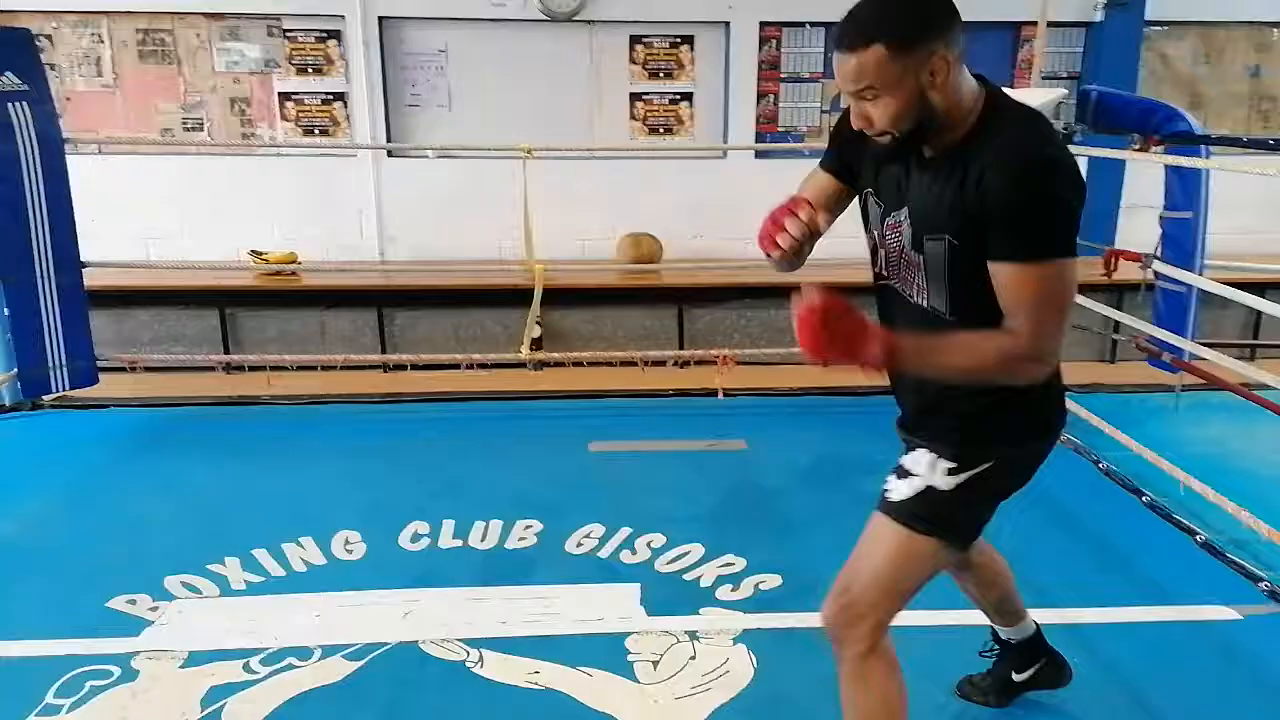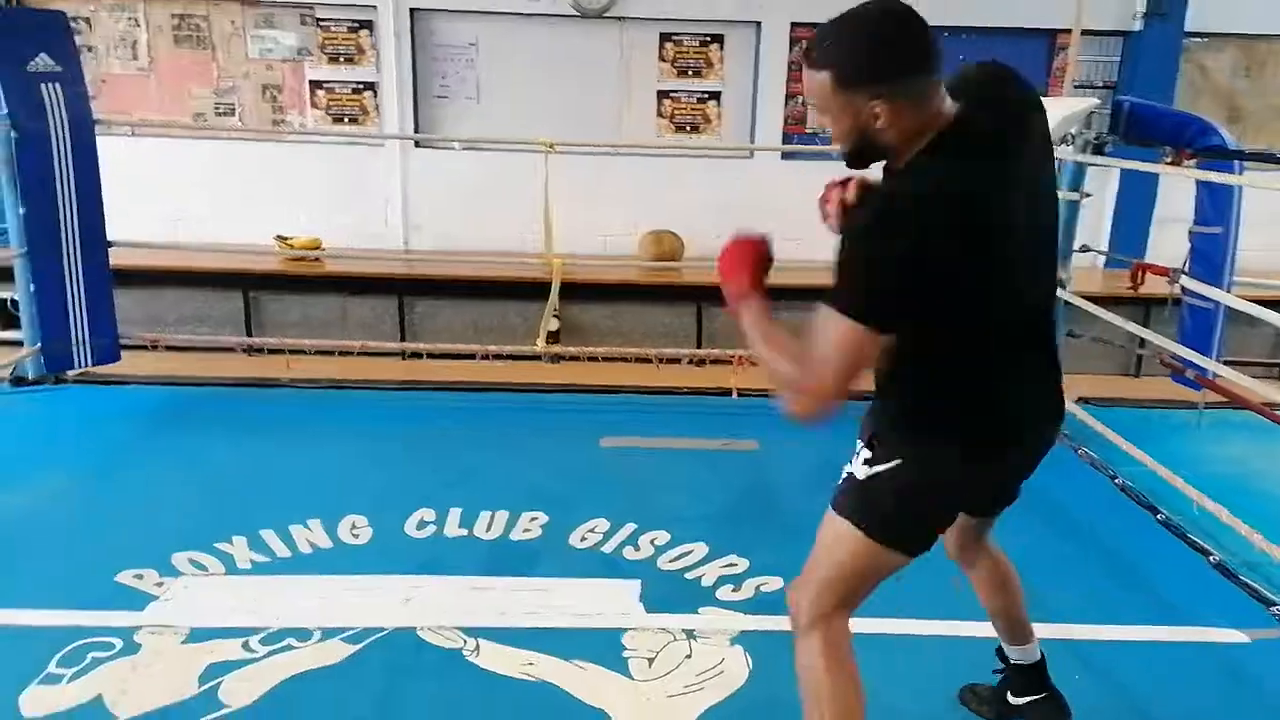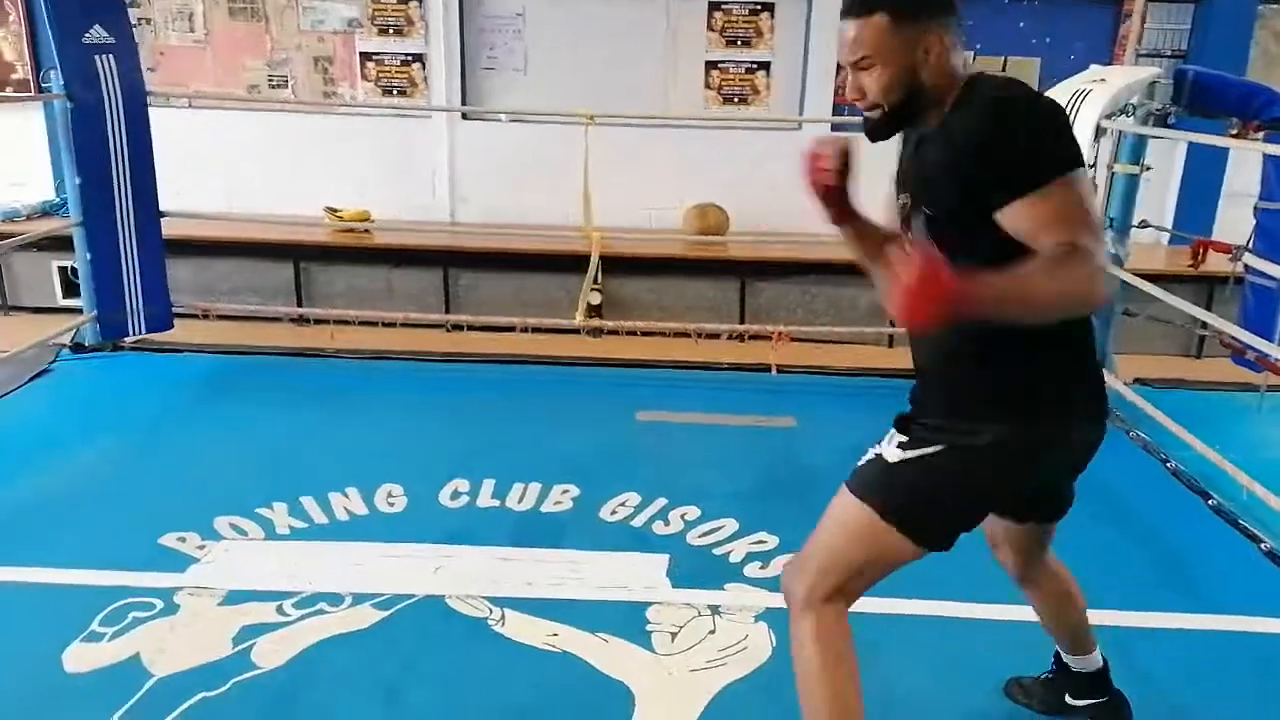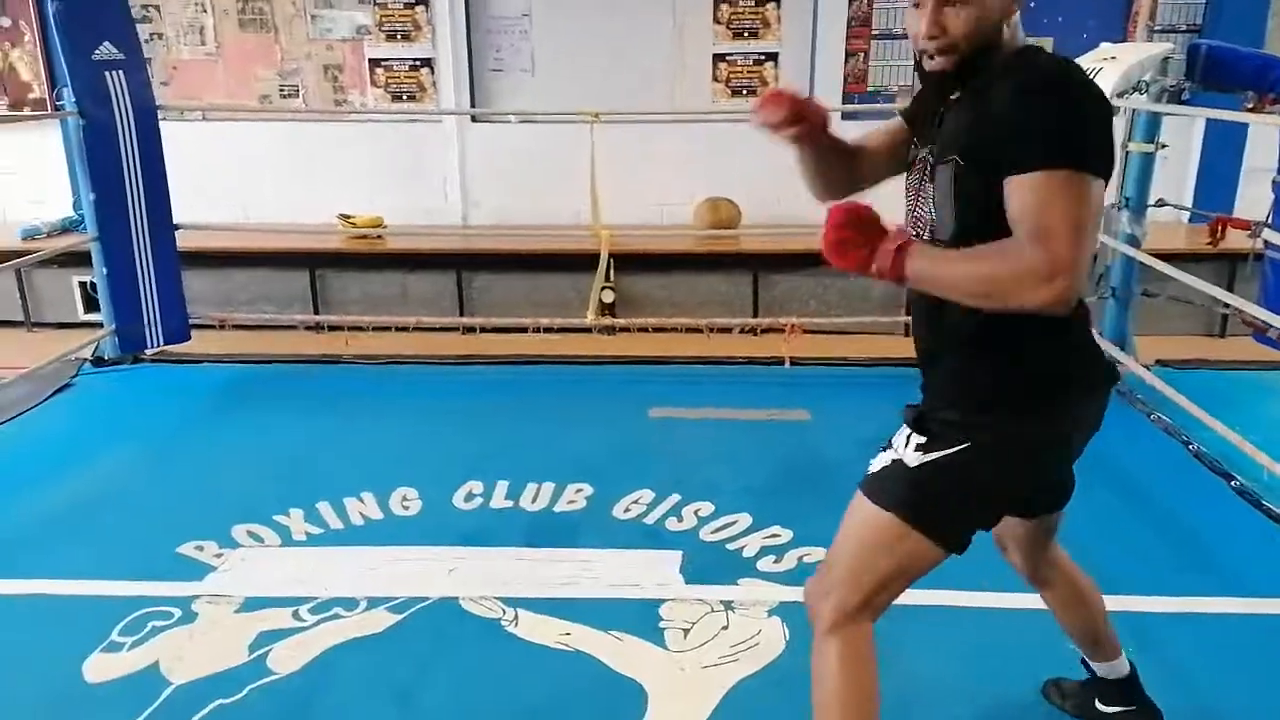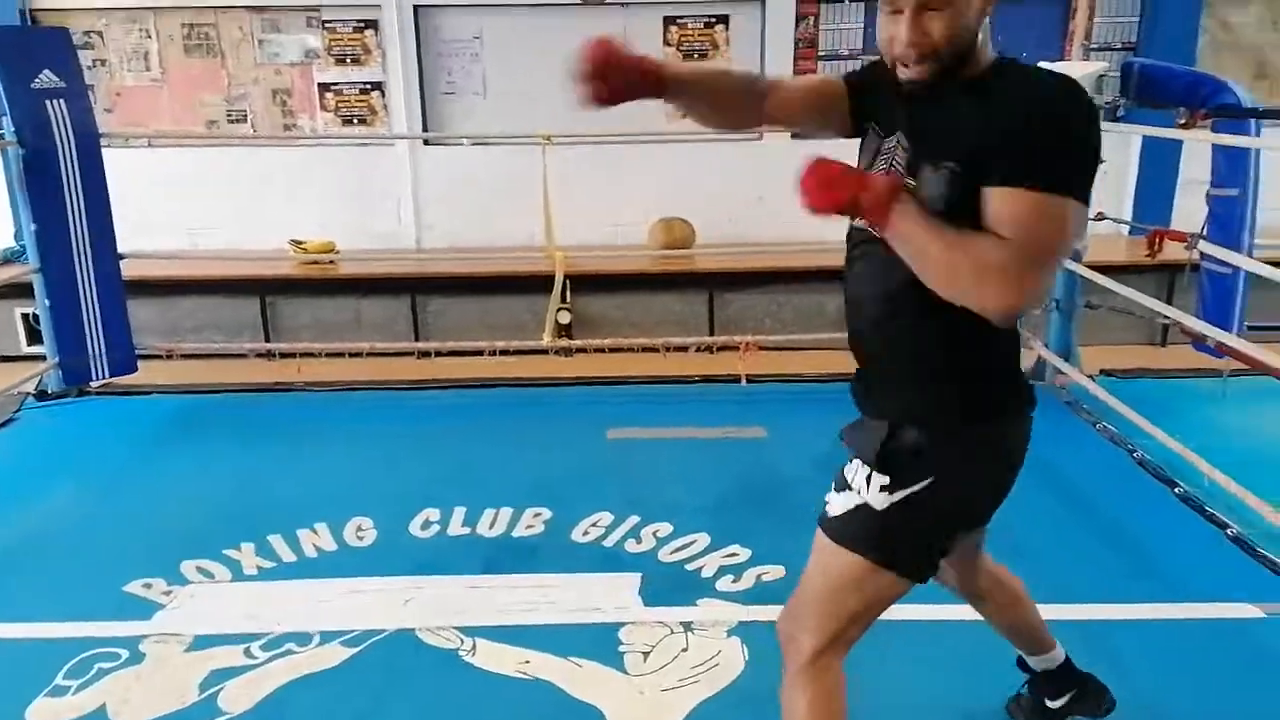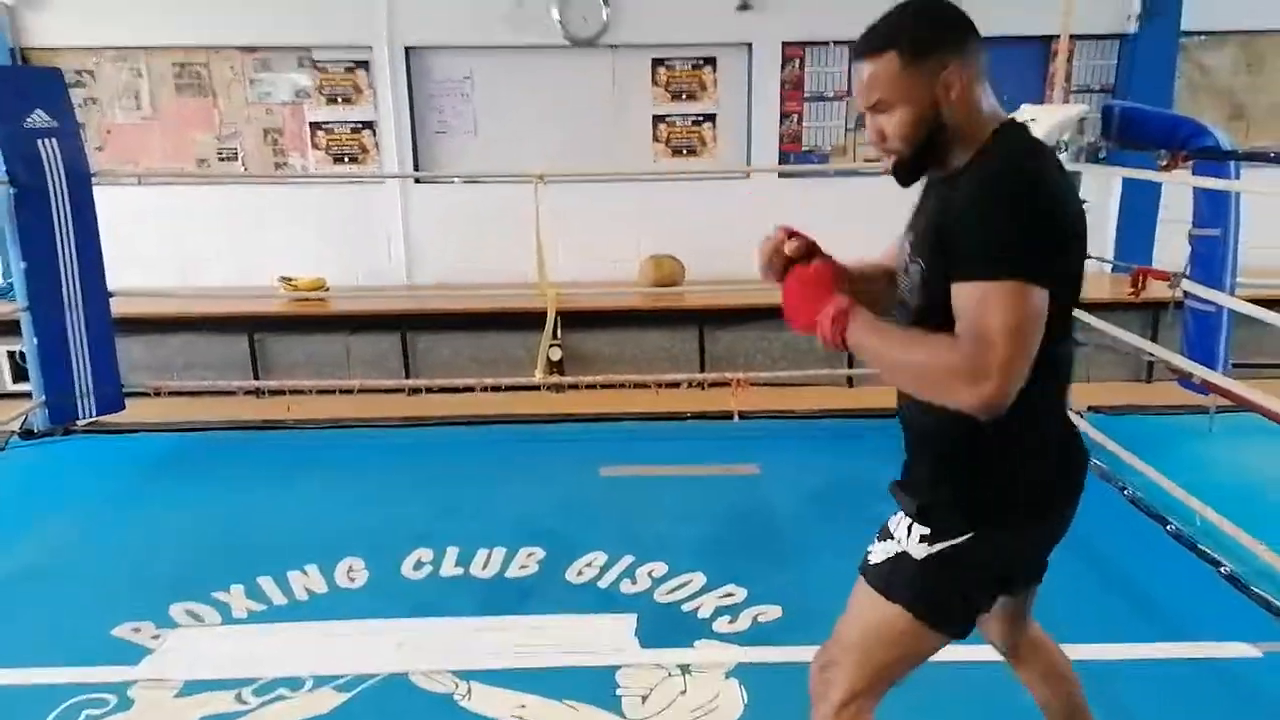
dt=0.3s
person 1, frame 1
left shoulder: (1026, 166)
right shoulder: (872, 131)
left elbow: (1030, 351)
right elbow: (789, 244)
left wrist: (875, 343)
right wrist: (786, 231)
left hip: (987, 424)
right hip: (937, 408)
left knee: (852, 618)
right knee: (950, 542)
right ankle: (1029, 655)
person 1, frame 2
left shoulder: (897, 226)
right shoulder: (996, 94)
left elbow: (809, 394)
left wrist: (743, 291)
left hip: (951, 433)
right hip: (1030, 415)
left knee: (814, 614)
right knee: (967, 539)
person 1, frame 3
left shoulder: (1000, 119)
right shoulder: (917, 139)
left elbow: (1082, 273)
right elbow: (901, 273)
left wrist: (962, 292)
right wrist: (840, 206)
left hip: (979, 417)
right hip: (1061, 406)
left knee: (811, 591)
right knee: (1024, 551)
person 1, frame 4
left shoulder: (1046, 93)
right shoulder: (949, 93)
left elbow: (1049, 275)
right elbow: (846, 175)
left wrist: (891, 256)
right wrist: (812, 135)
left hip: (992, 406)
right hip: (1047, 391)
left knee: (836, 605)
right knee: (1032, 551)
person 1, frame 5
left shoulder: (1045, 108)
right shoulder: (893, 85)
left elbow: (1009, 289)
right elbow: (760, 101)
left wrist: (877, 199)
right wrist: (647, 72)
left hip: (947, 428)
right hip: (911, 412)
left knee: (810, 638)
right knee: (958, 560)
person 1, frame 6
left shoulder: (1006, 186)
right shoulder: (961, 176)
left elbow: (982, 380)
right elbow: (906, 293)
left wrist: (838, 319)
right wrist: (821, 268)
left hip: (988, 488)
right hip: (998, 472)
right knee: (1009, 629)
